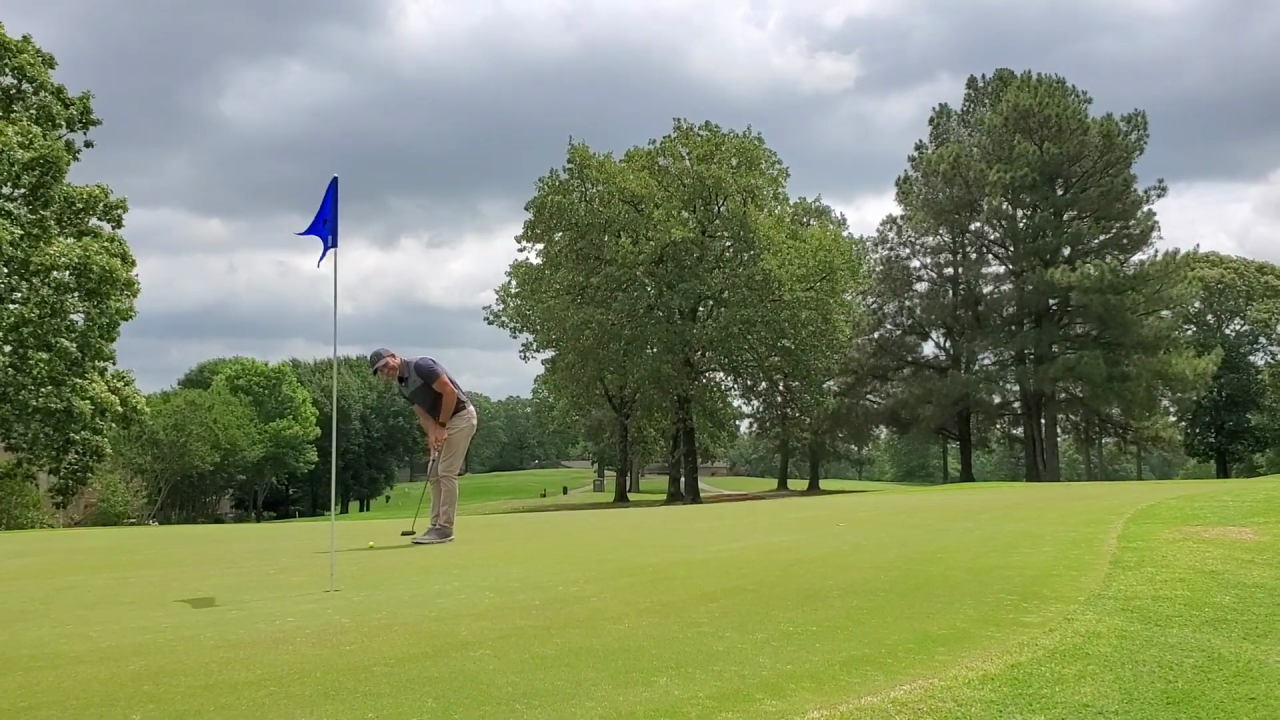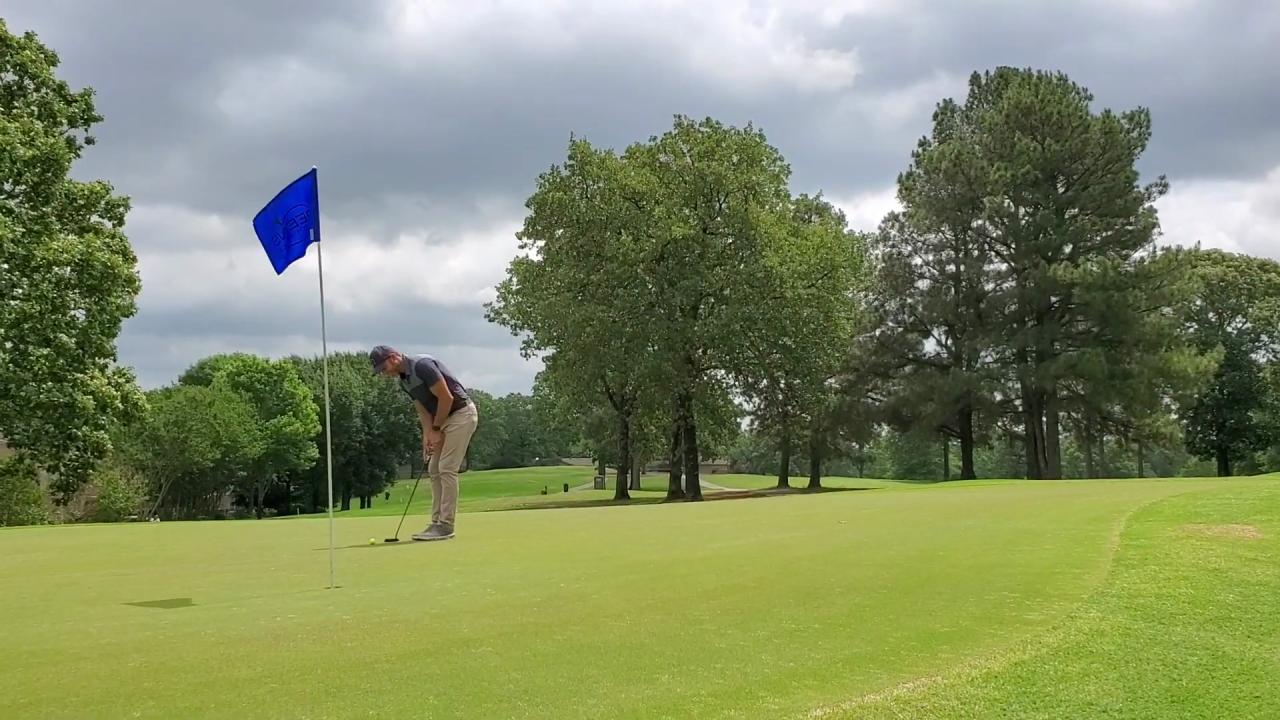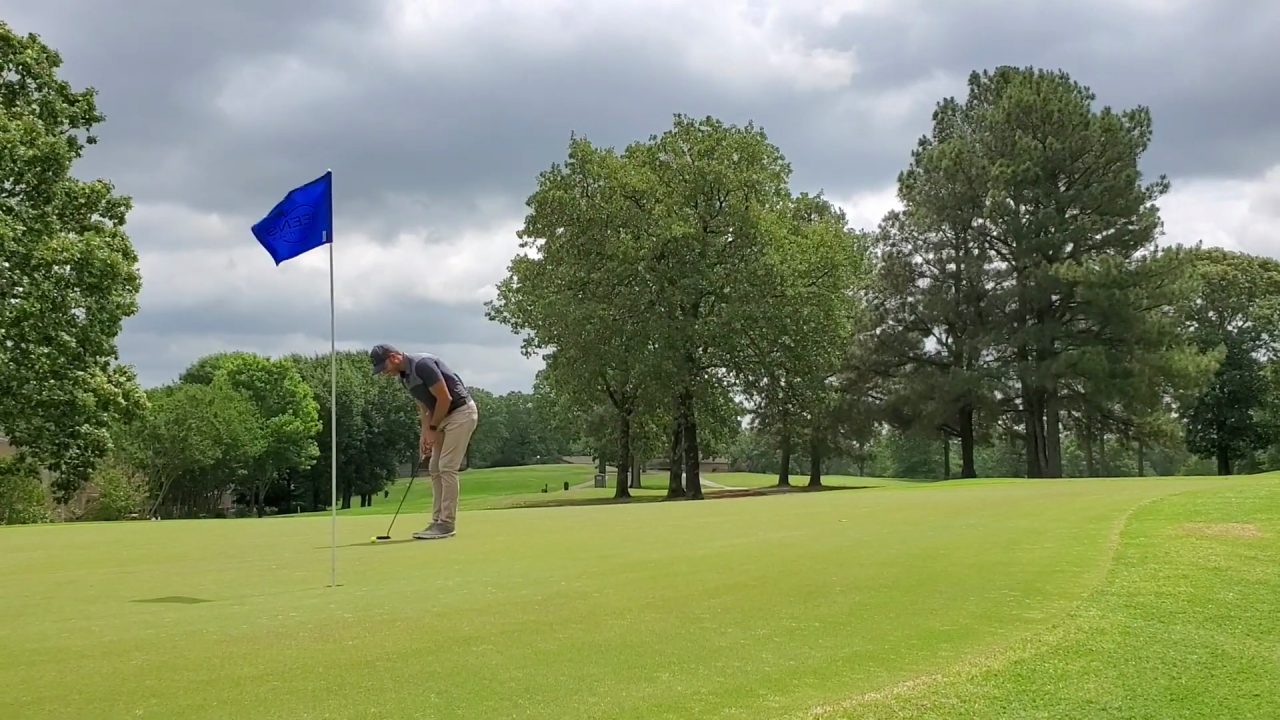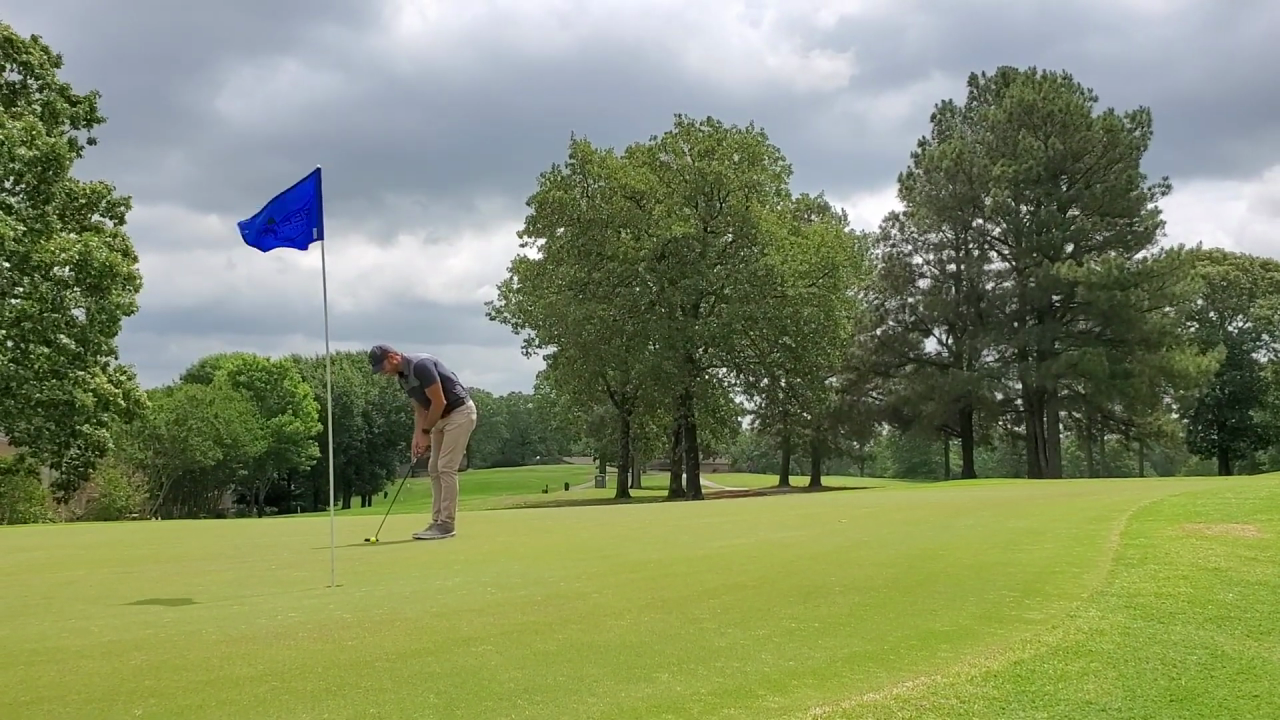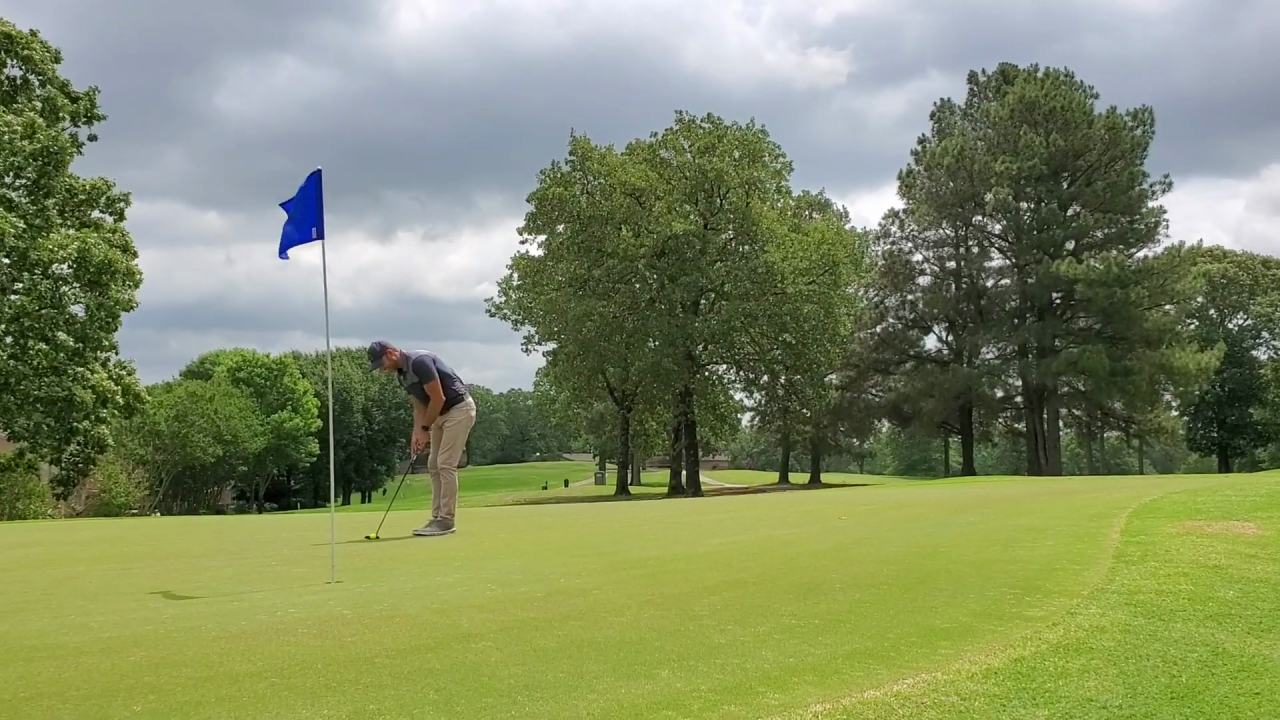
dt=0.4s
person 1, frame 1
left shoulder: (421, 365)
right shoulder: (402, 386)
left elbow: (450, 392)
right elbow: (423, 415)
left wrist: (441, 426)
right wrist: (432, 434)
left hip: (460, 417)
right hip: (442, 421)
left knee: (447, 472)
right knee: (435, 475)
left ankle: (445, 528)
right ankle: (436, 526)
person 1, frame 2
left shoulder: (422, 365)
right shoulder: (403, 380)
left elbow: (446, 397)
right elbow: (423, 410)
left wrist: (436, 429)
right wrist: (427, 435)
left hip: (461, 414)
right hip: (444, 418)
left knee: (447, 469)
right knee: (435, 471)
left ankle: (446, 525)
right ankle: (437, 523)
person 1, frame 3
left shoulder: (422, 364)
right shoulder: (404, 377)
left elbow: (445, 398)
right elbow: (424, 407)
left wrist: (432, 429)
right wrist: (424, 433)
left hip: (461, 412)
right hip: (444, 416)
left knee: (447, 467)
right knee: (436, 469)
left ankle: (447, 523)
right ankle: (438, 521)
person 1, frame 4
left shoulder: (420, 365)
right shoulder: (402, 377)
left elbow: (439, 402)
right elbow: (420, 409)
left wrist: (425, 433)
right wrist: (417, 437)
left hip: (460, 412)
right hip: (443, 417)
left knee: (446, 468)
right knee: (435, 469)
left ankle: (447, 524)
right ankle: (438, 521)
person 1, frame 5
left shoulder: (419, 361)
right shoulder: (402, 374)
left elbow: (438, 398)
right elbow: (419, 406)
left wrist: (425, 429)
right wrist: (416, 434)
left hip: (459, 409)
right hip: (442, 414)
left knee: (446, 464)
right knee: (434, 466)
left ankle: (447, 520)
right ankle: (438, 518)
